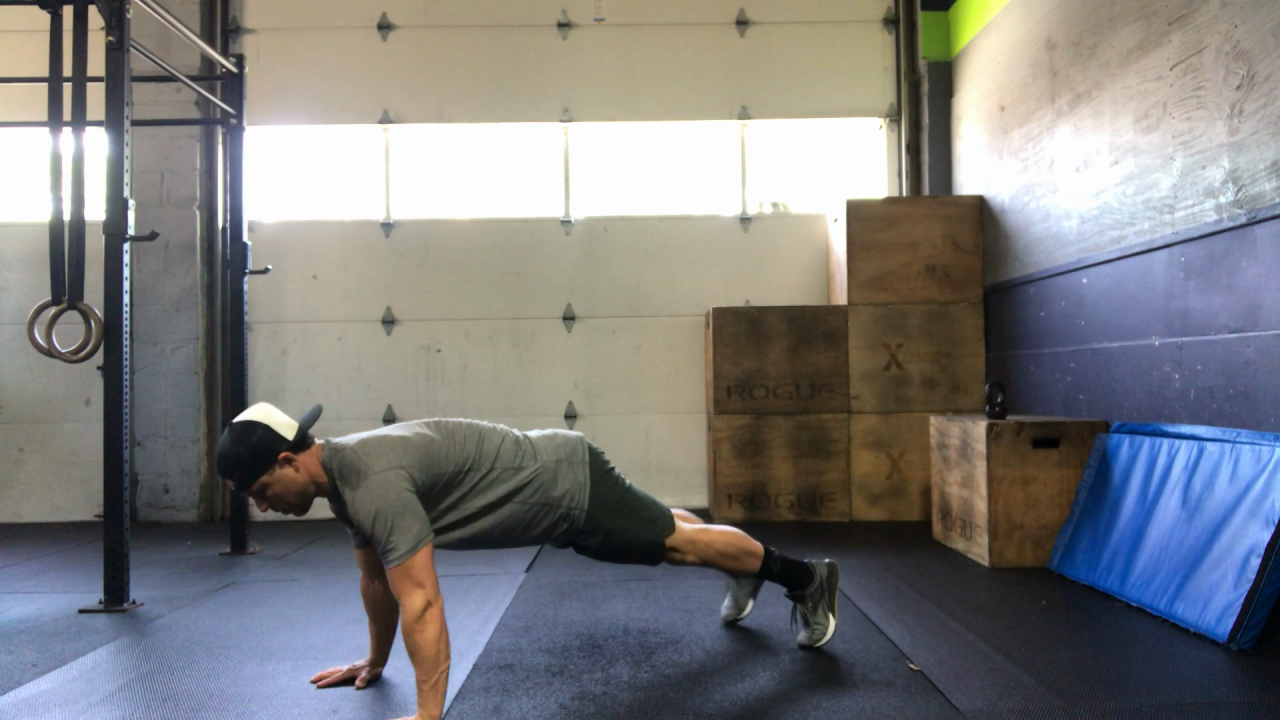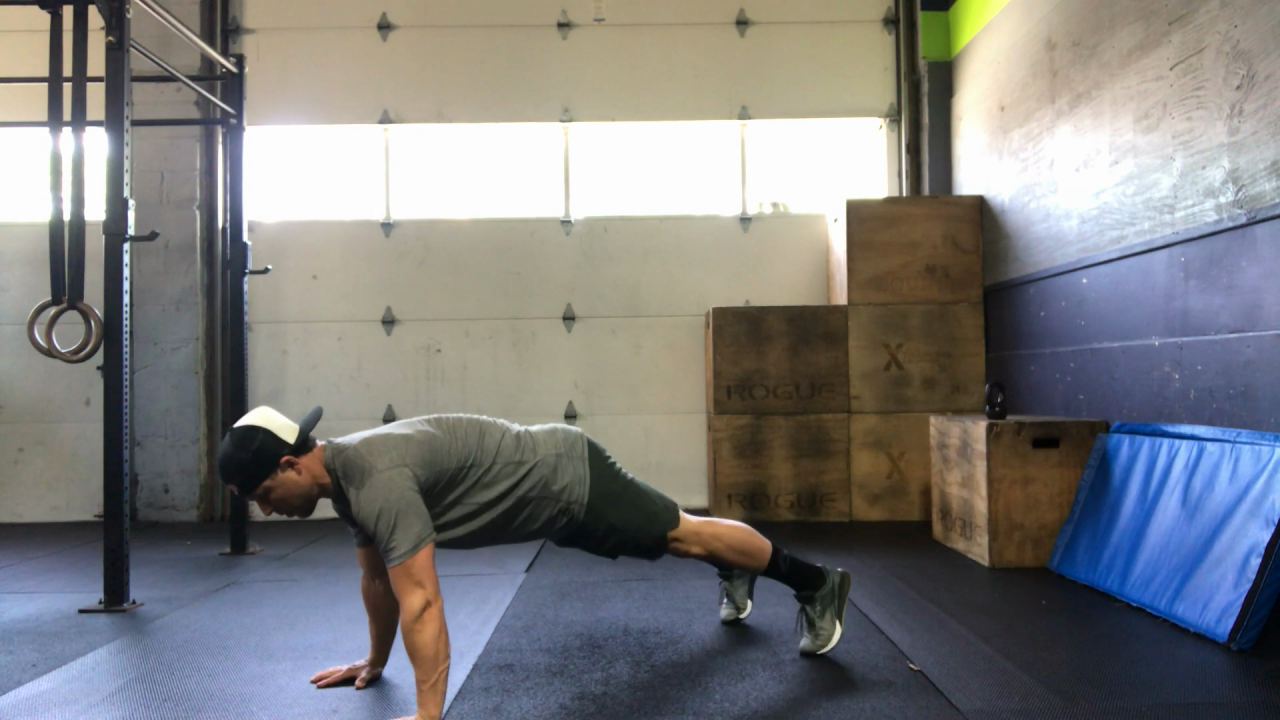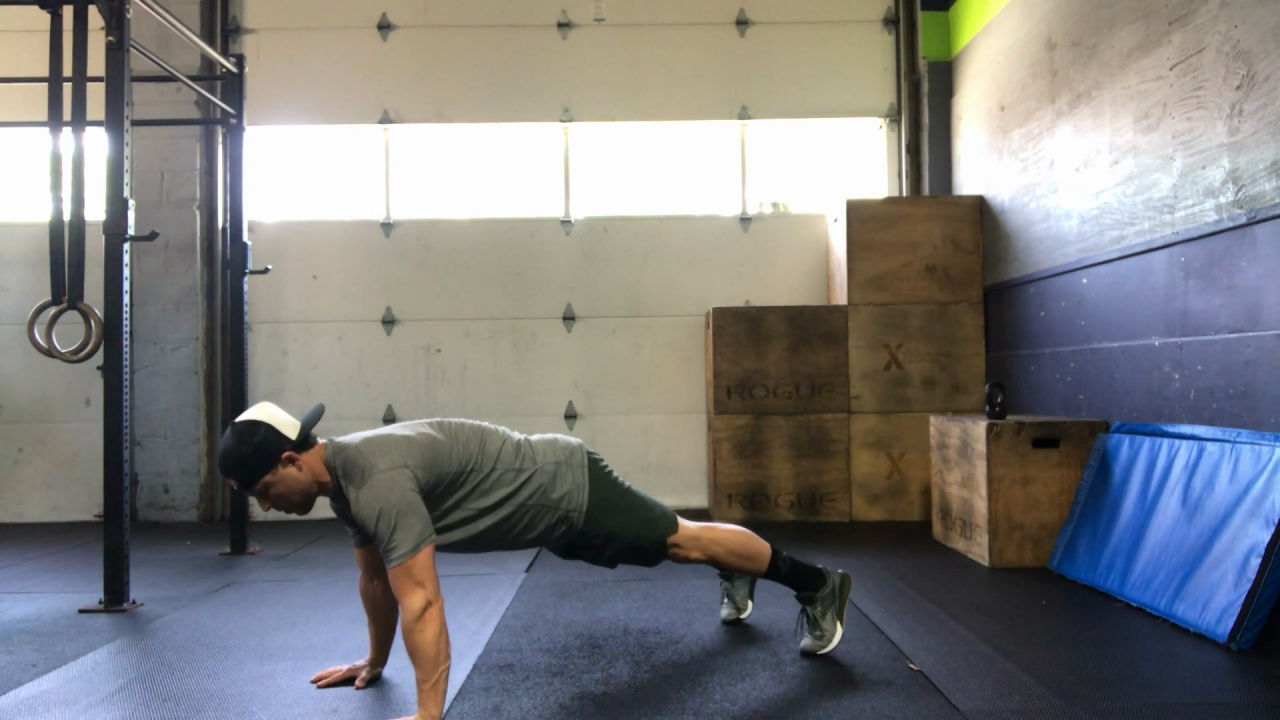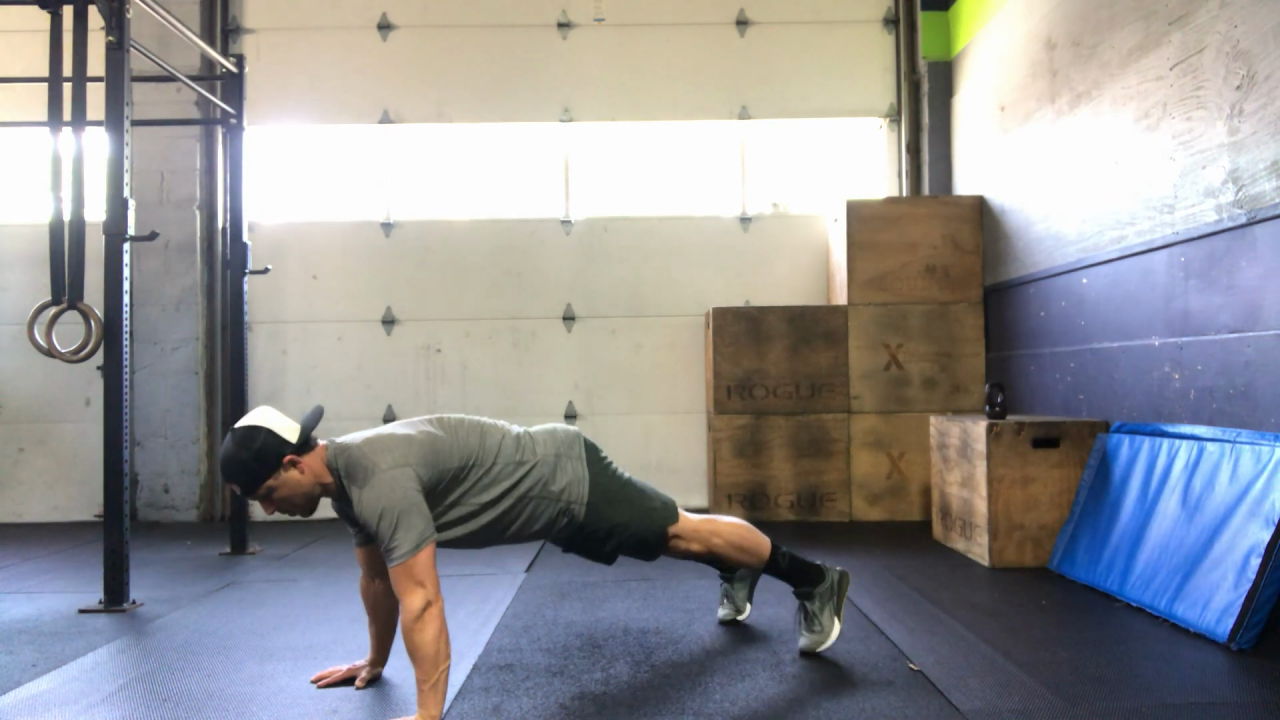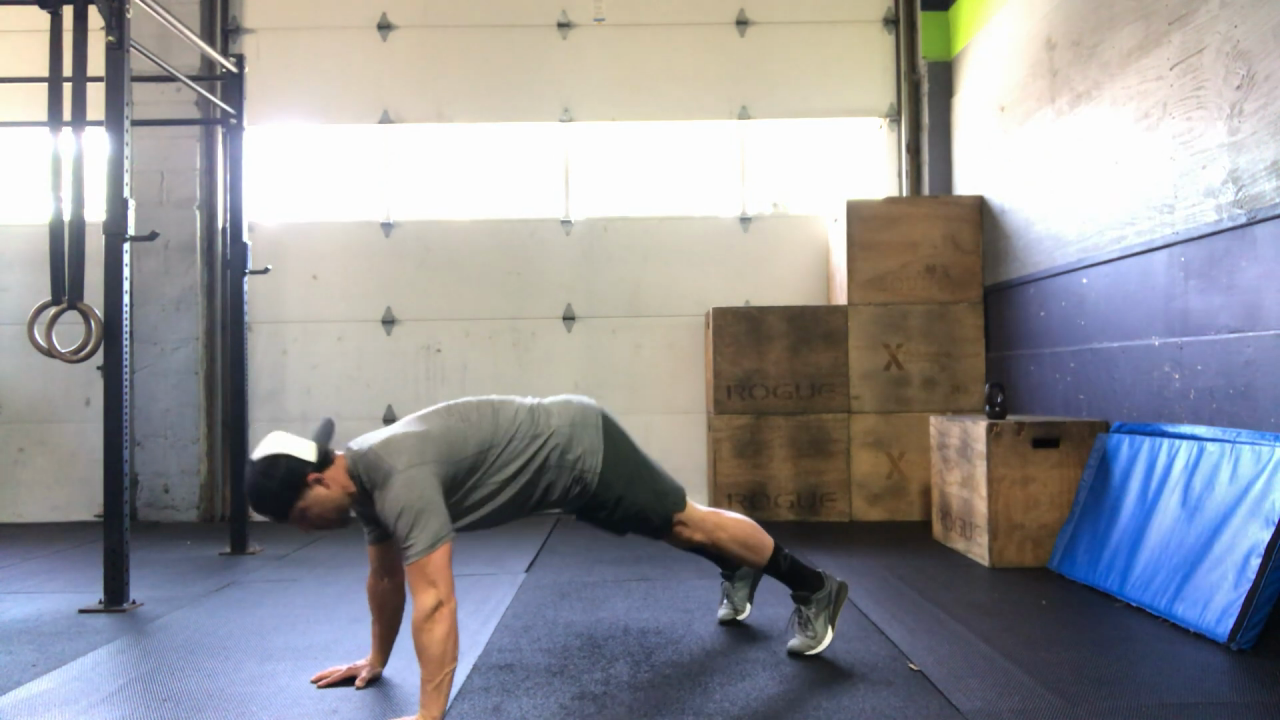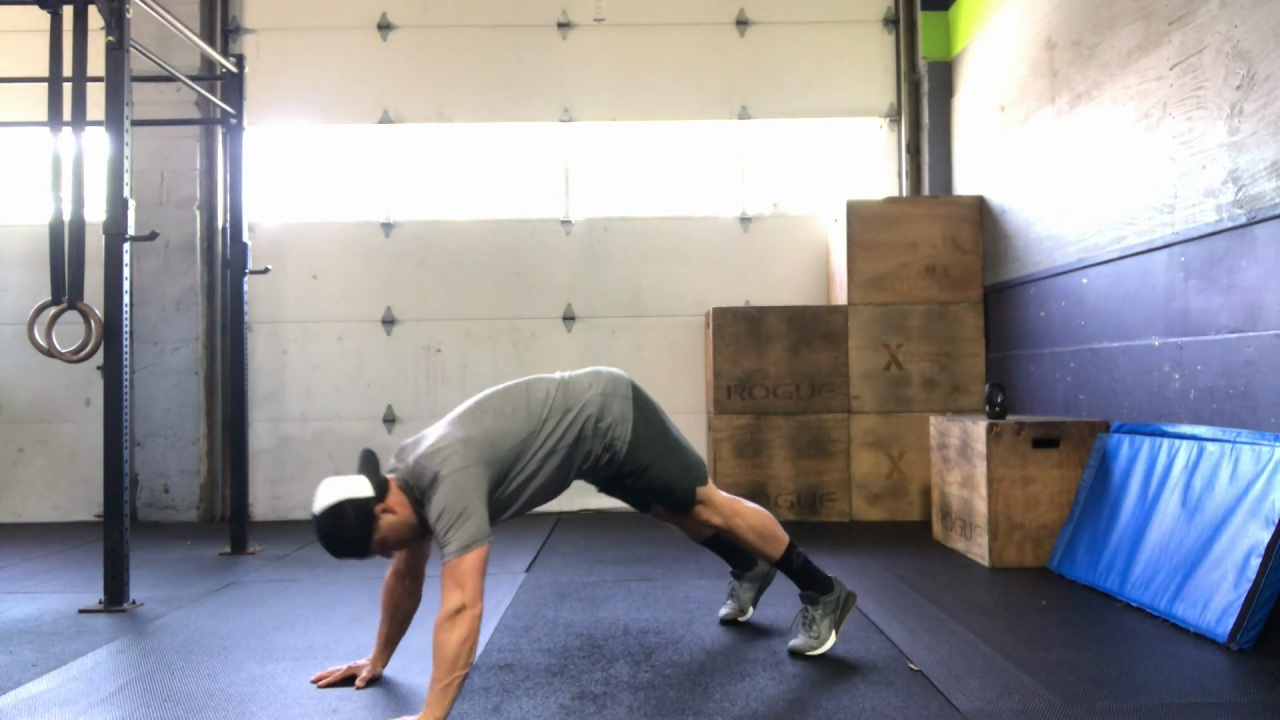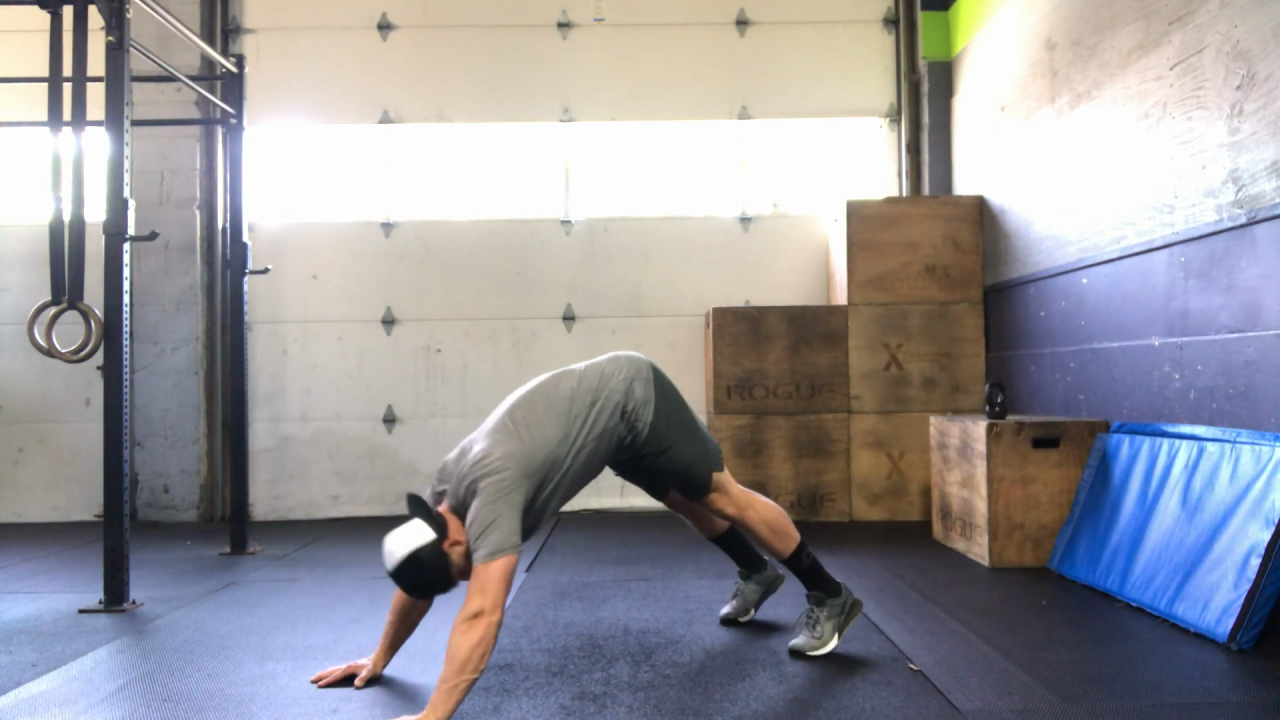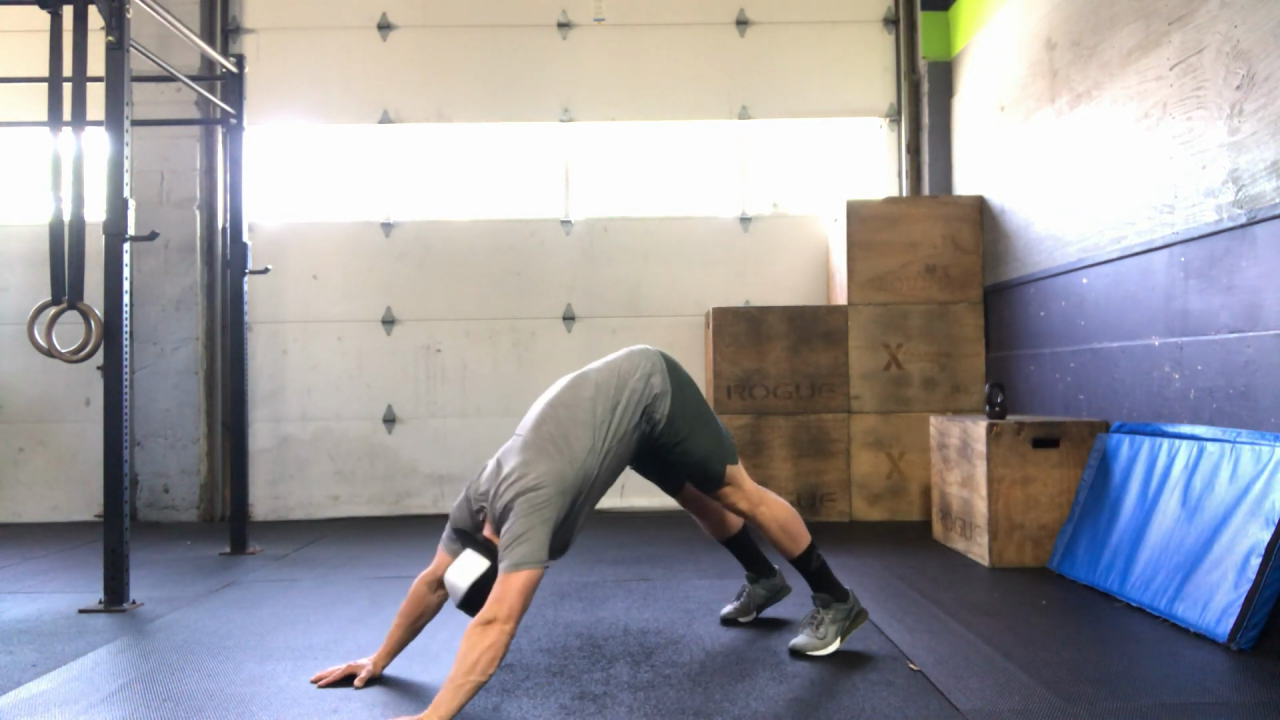
dt=0.4s
person 1, frame 1
left shoulder: (374, 485)
right shoulder: (341, 476)
left elbow: (421, 603)
right elbow: (375, 579)
right wrist: (375, 661)
left hip: (566, 487)
right hip: (550, 489)
left knee: (681, 542)
right knee: (661, 533)
left ankle: (806, 581)
right ankle: (741, 577)
person 1, frame 2
left shoulder: (377, 482)
right shoulder: (346, 475)
left elbow: (420, 603)
right elbow: (376, 578)
right wrist: (373, 660)
left hip: (566, 479)
right hip: (552, 489)
left knee: (683, 534)
right knee: (665, 538)
left ankle: (818, 585)
right ankle: (735, 574)
person 1, frame 3
left shoulder: (377, 483)
right shoulder: (344, 478)
left elbow: (420, 604)
right elbow: (375, 579)
right wrist: (374, 660)
left hip: (565, 492)
right hip: (551, 496)
left knee: (684, 541)
right knee: (668, 543)
left ankle: (817, 586)
right ankle: (736, 580)
person 1, frame 4
left shoulder: (378, 480)
right shoulder: (346, 478)
left elbow: (421, 602)
right elbow: (376, 577)
right wrist: (374, 660)
left hip: (565, 483)
right hip: (551, 487)
left knee: (682, 532)
right knee: (664, 534)
left ankle: (816, 583)
right ankle: (737, 576)
person 1, frame 5
left shoulder: (398, 478)
right shoulder: (362, 475)
left elbow: (434, 600)
right elbow: (385, 576)
right wrist: (375, 660)
left hip: (578, 448)
right hip: (561, 453)
left knee: (687, 521)
right knee: (661, 525)
left ankle: (814, 590)
right ankle: (738, 574)
person 1, frame 6
left shoulder: (447, 483)
right shoulder: (405, 478)
left elbow: (461, 606)
right elbow: (404, 578)
right wrist: (375, 659)
left hip: (608, 416)
right hip: (591, 427)
left knee: (706, 506)
right knee: (673, 511)
left ankle: (823, 593)
right ankle: (749, 571)
person 1, frame 7
left shoulder: (491, 493)
right shoulder: (446, 489)
left elbow: (481, 614)
right elbow: (416, 585)
right wrist: (377, 660)
left hip: (633, 397)
right hip: (612, 412)
left knee: (722, 497)
right knee: (684, 501)
left ankle: (829, 597)
right ankle: (757, 573)
person 1, frame 8
left shoulder: (529, 506)
right shoulder: (479, 500)
left elbow: (495, 623)
right elbow: (433, 581)
right wrist: (379, 659)
left hip: (651, 388)
right hip: (628, 401)
left knee: (738, 493)
right knee: (696, 498)
left ankle: (835, 601)
right ankle: (764, 579)
